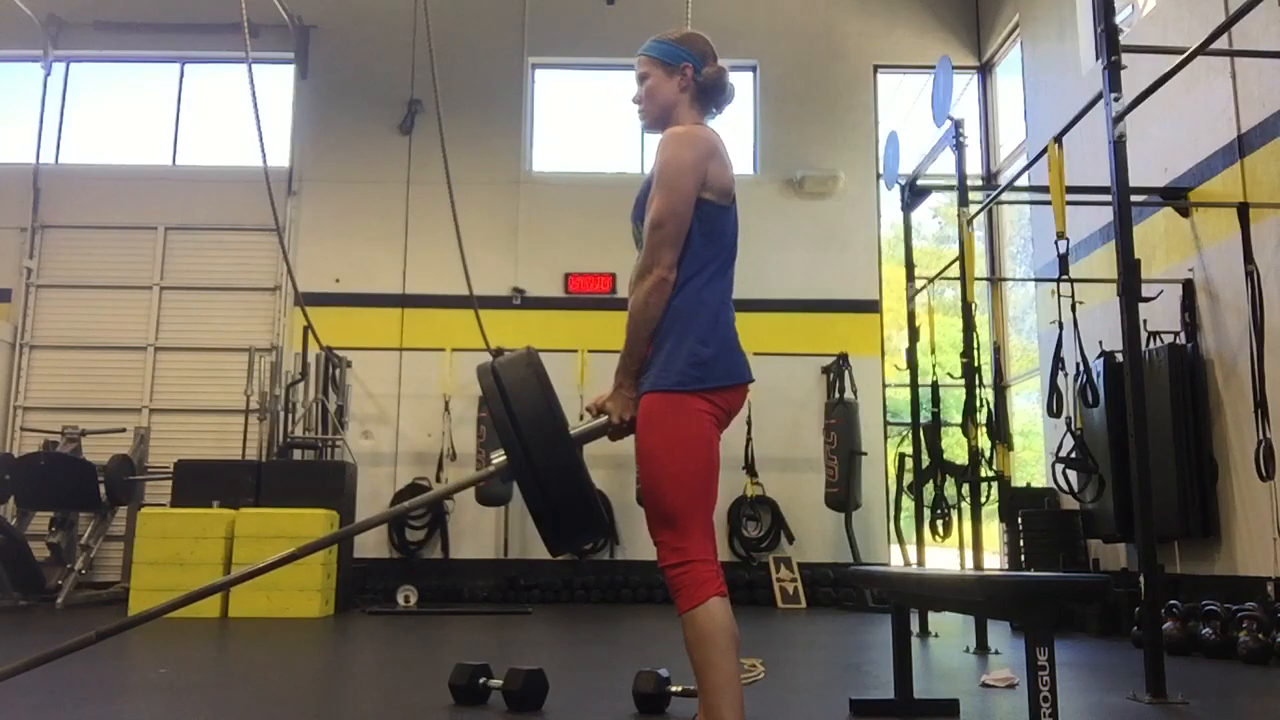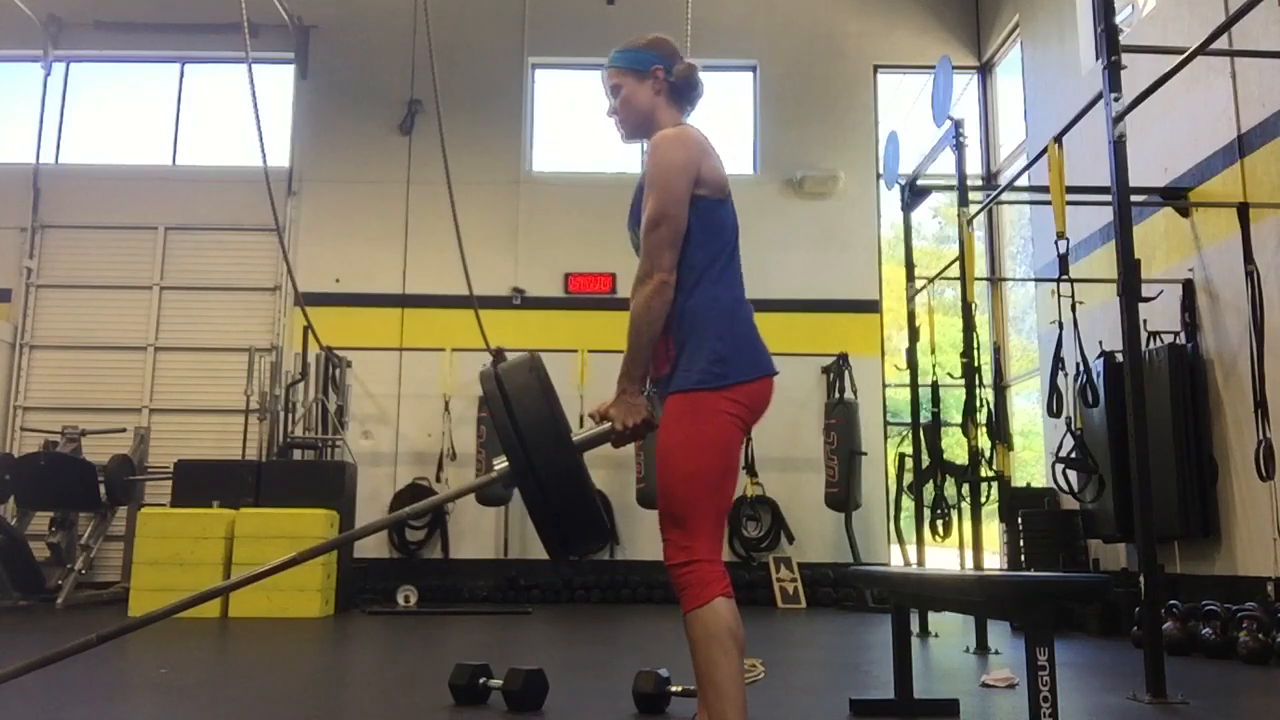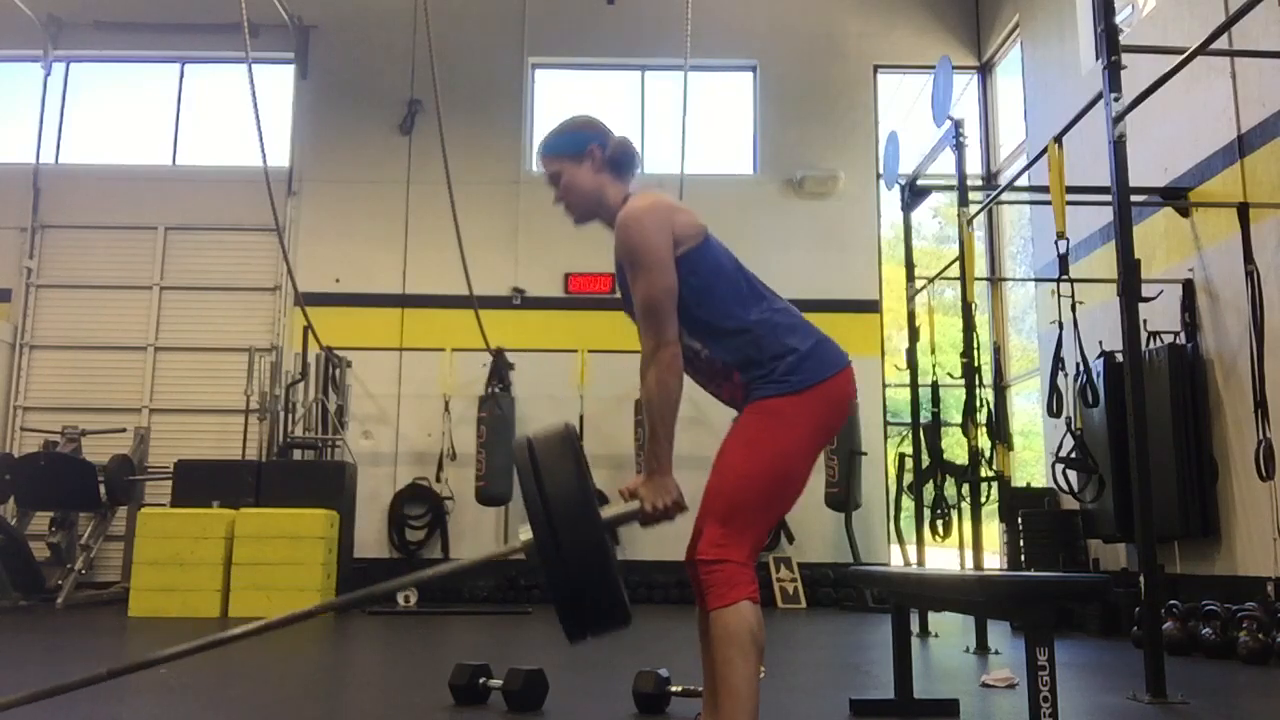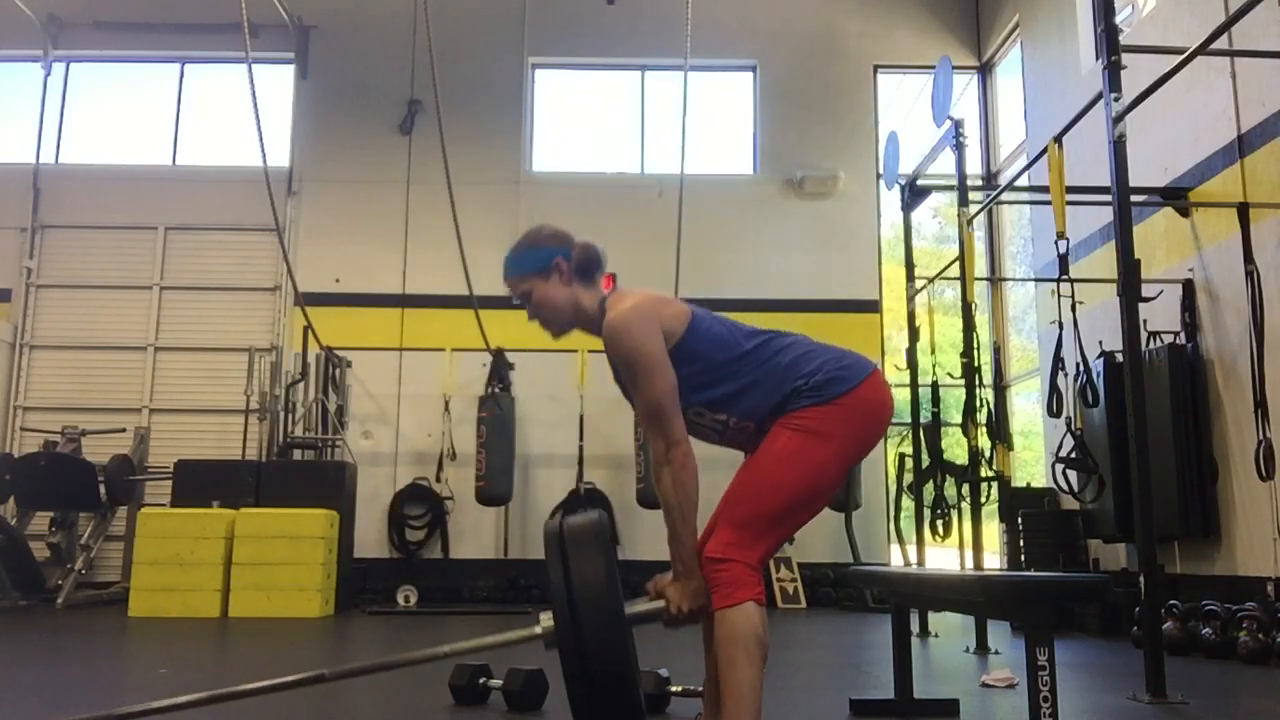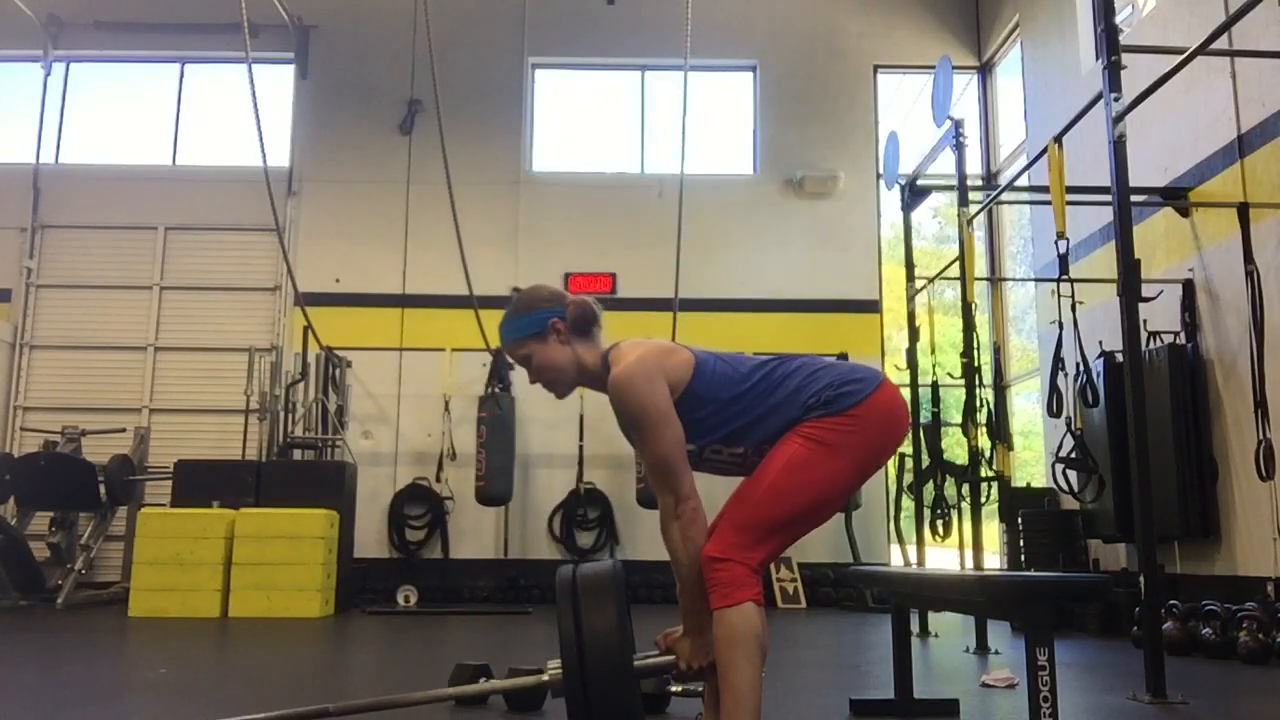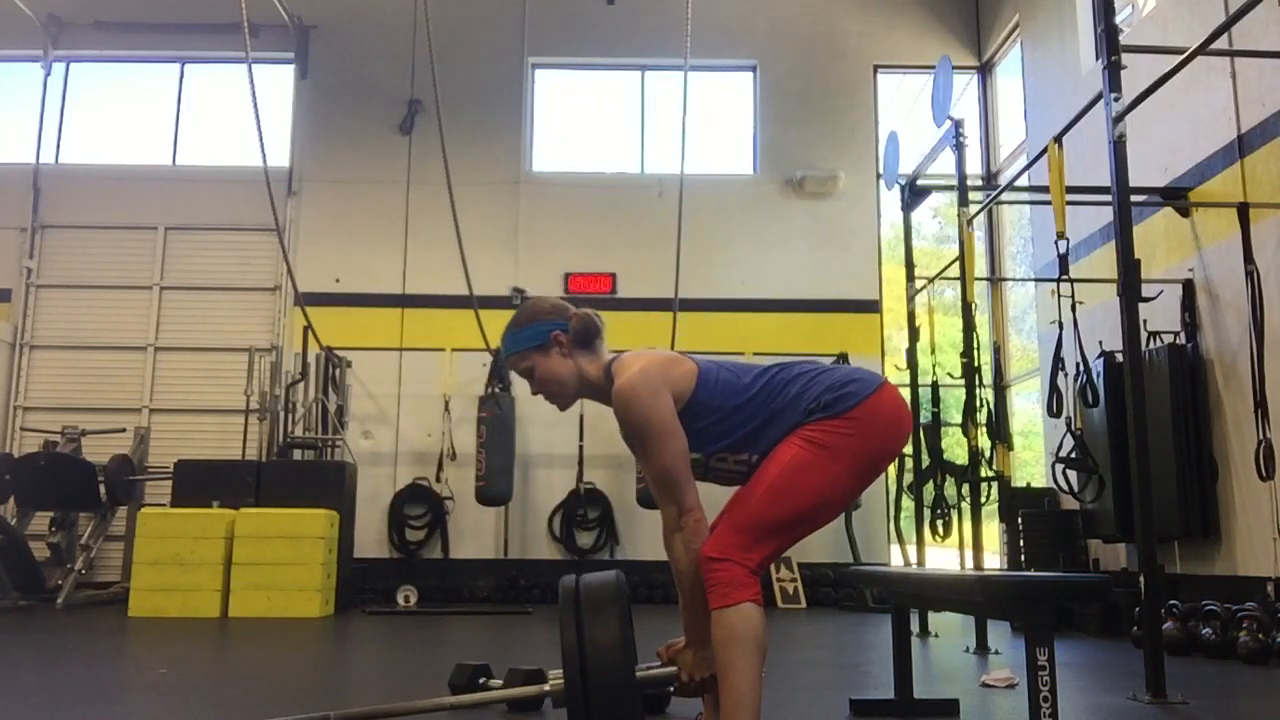
dt=0.5s
person 1, frame 1
left shoulder: (687, 143)
right shoulder: (695, 151)
left elbow: (658, 273)
left wrist: (623, 385)
right wrist: (636, 385)
left hip: (686, 373)
right hip: (695, 370)
left knee: (688, 559)
right knee: (688, 556)
person 1, frame 2
left shoulder: (674, 144)
right shoulder: (682, 152)
left elbow: (658, 278)
left wrist: (627, 391)
right wrist: (641, 391)
left hip: (710, 374)
right hip: (713, 373)
left knee: (692, 559)
right knee: (694, 557)
person 1, frame 3
left shoulder: (640, 216)
right shoulder: (635, 227)
left elbow: (665, 353)
right elbow: (662, 355)
left wrist: (659, 474)
right wrist: (656, 473)
left hip: (801, 384)
right hip: (792, 388)
left knee: (722, 559)
right knee: (713, 558)
person 1, frame 4
left shoulder: (627, 319)
right shoulder: (625, 326)
left elbow: (676, 450)
right elbow: (665, 452)
left wrist: (686, 573)
right wrist: (688, 569)
left hip: (838, 399)
right hip: (830, 405)
left knee: (729, 561)
right knee: (720, 561)
person 1, frame 5
left shoulder: (630, 374)
right shoulder: (629, 380)
left elbow: (685, 506)
right elbow: (672, 507)
left wrist: (696, 631)
right wrist: (696, 626)
left hip: (854, 411)
right hip: (844, 416)
left knee: (729, 560)
right knee: (726, 554)
person 1, frame 6
left shoulder: (635, 385)
right shoulder: (631, 391)
left elbow: (688, 518)
right elbow: (676, 519)
left wrist: (699, 643)
right wrist: (697, 638)
left hip: (856, 414)
right hip: (848, 419)
left knee: (727, 562)
right knee: (725, 558)
